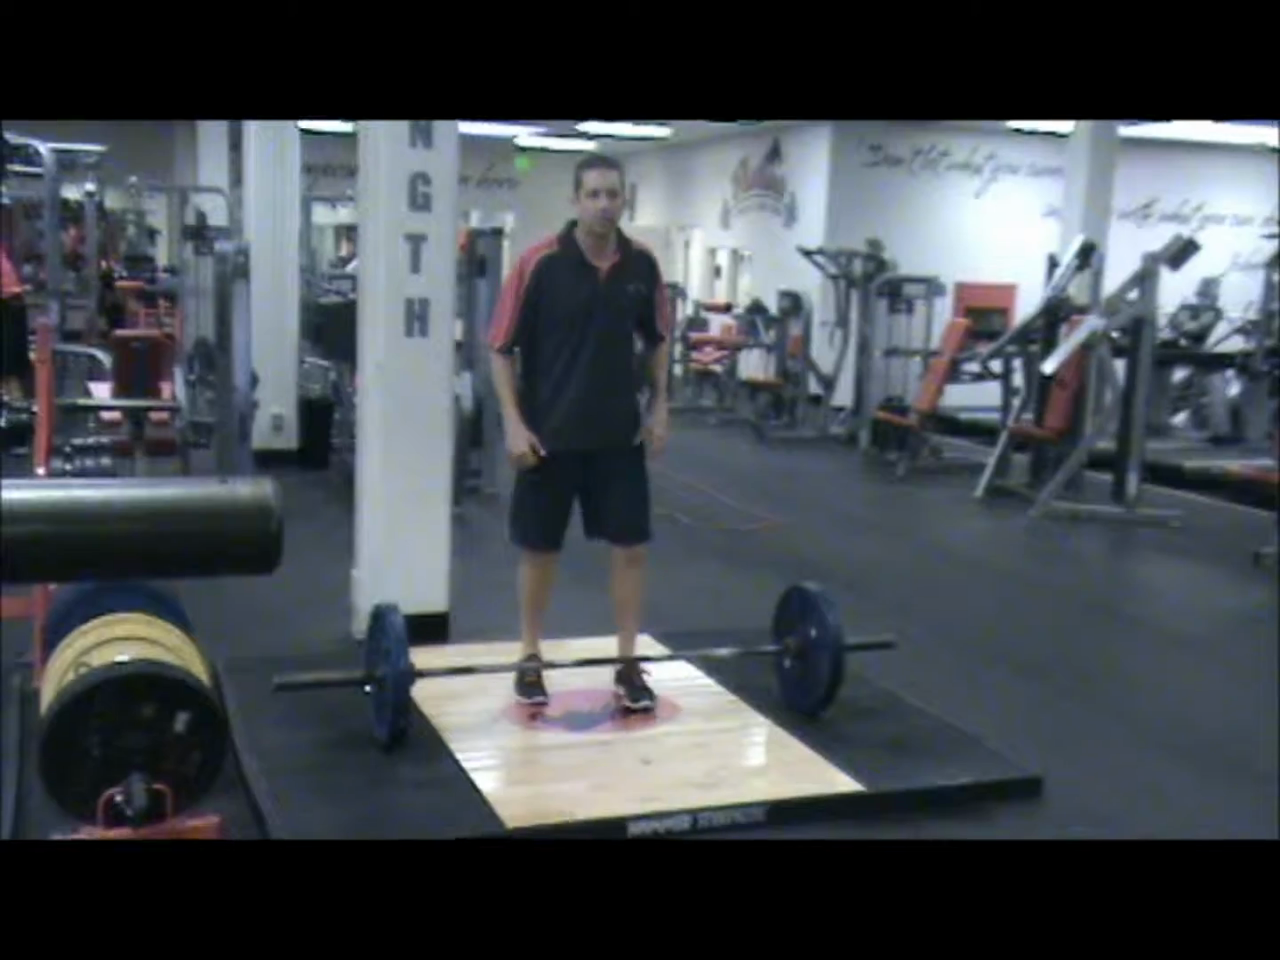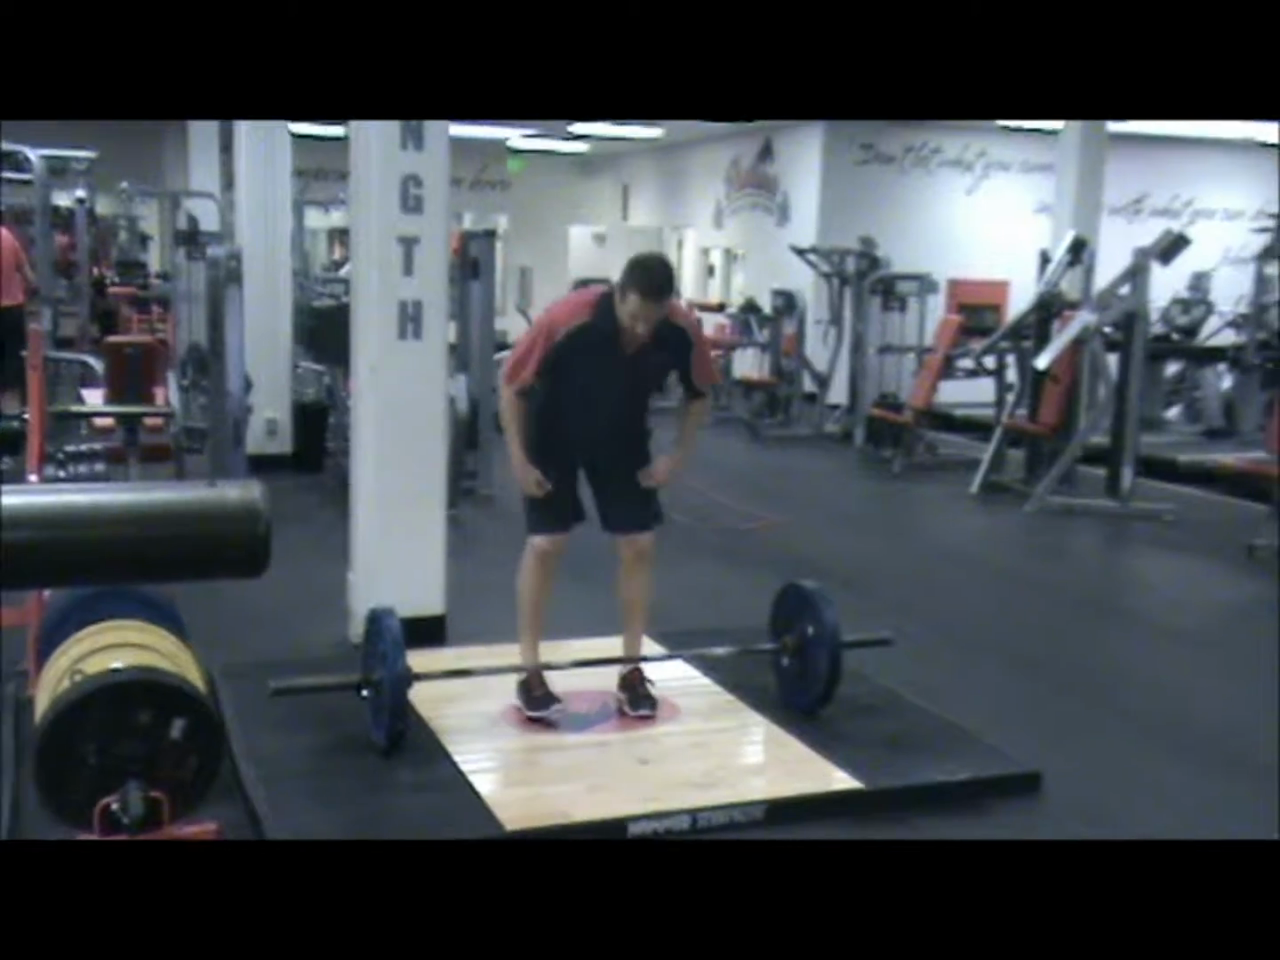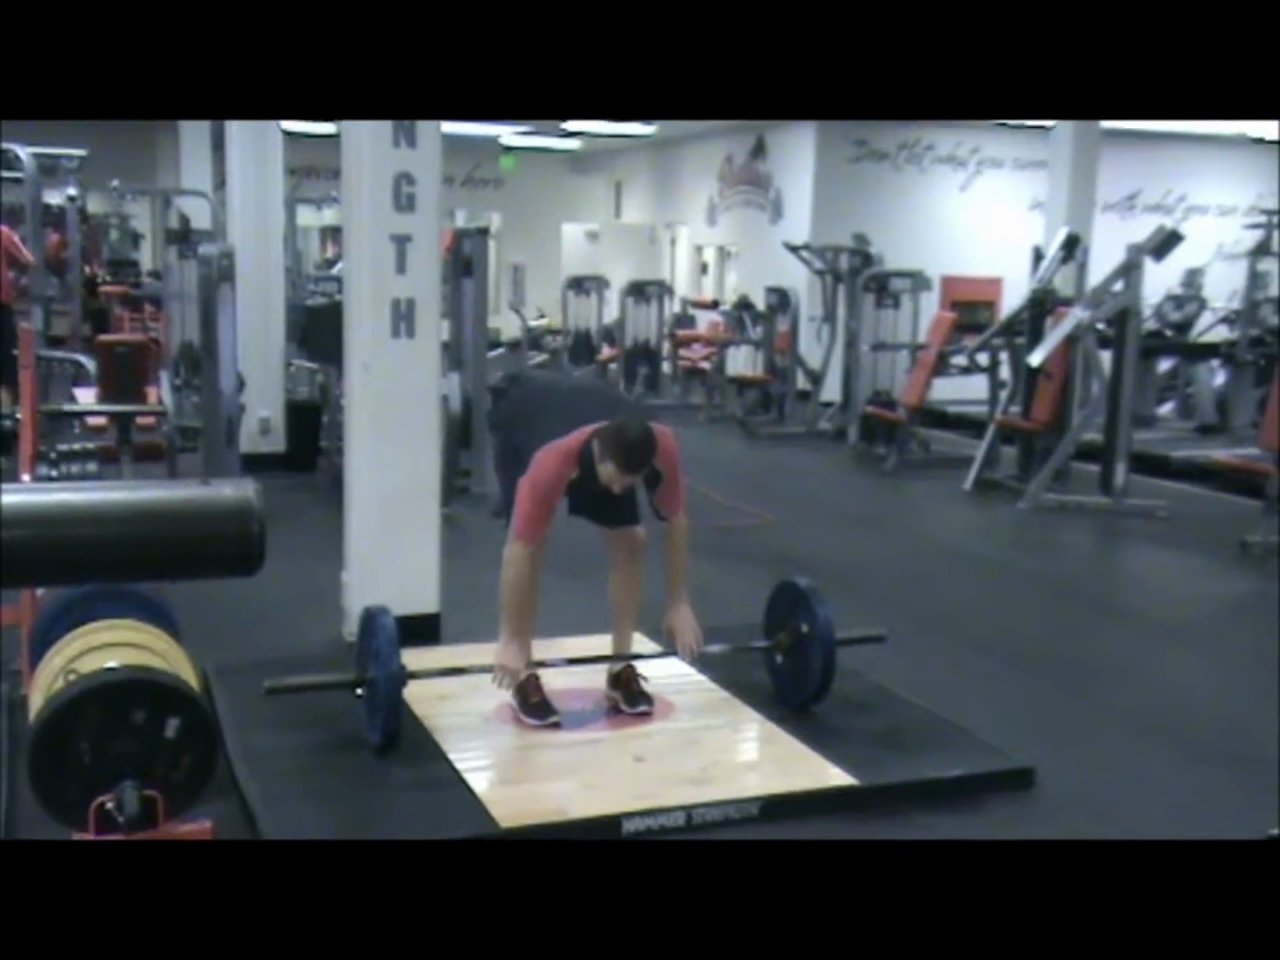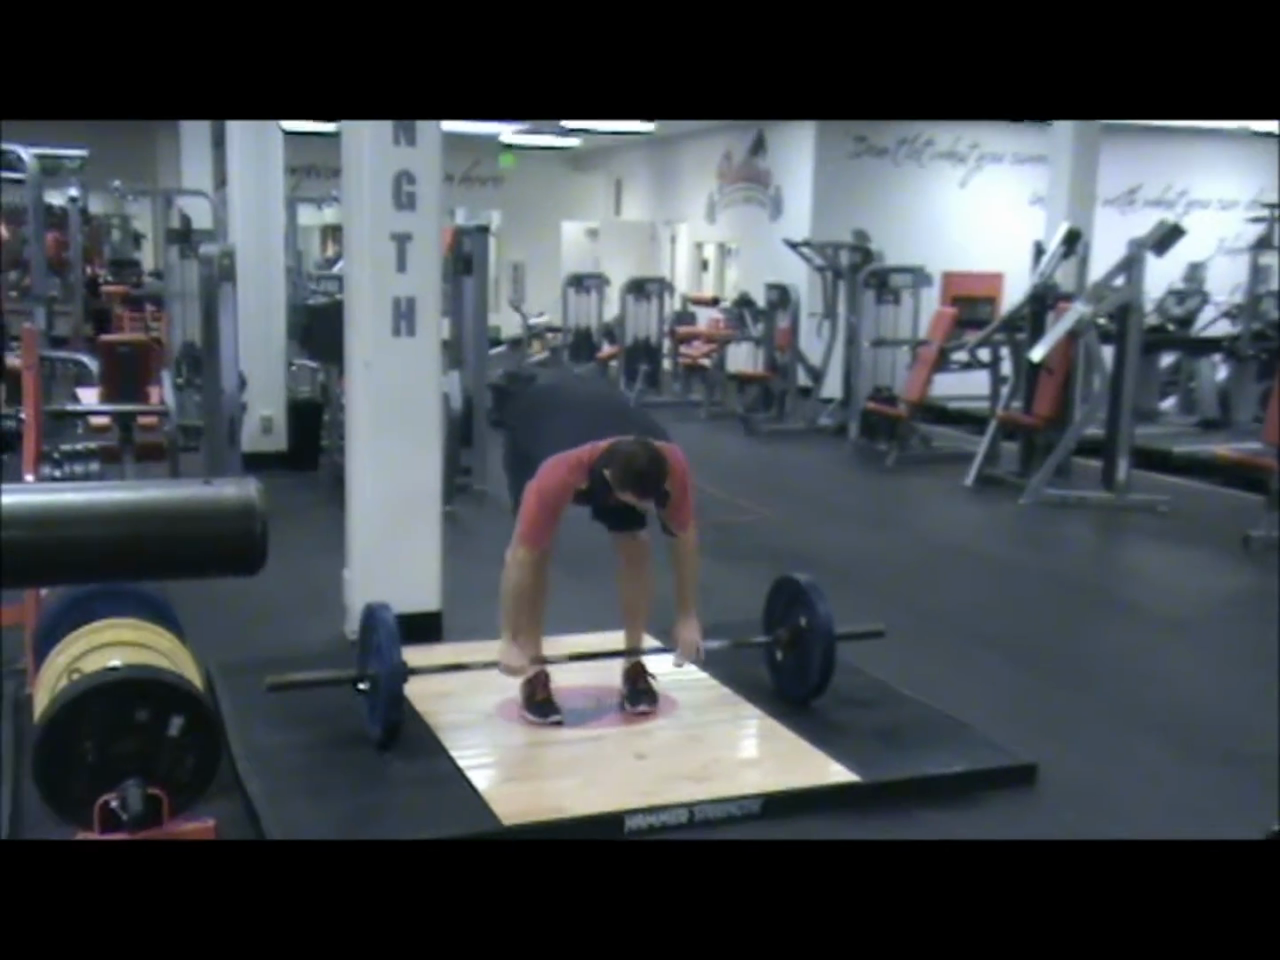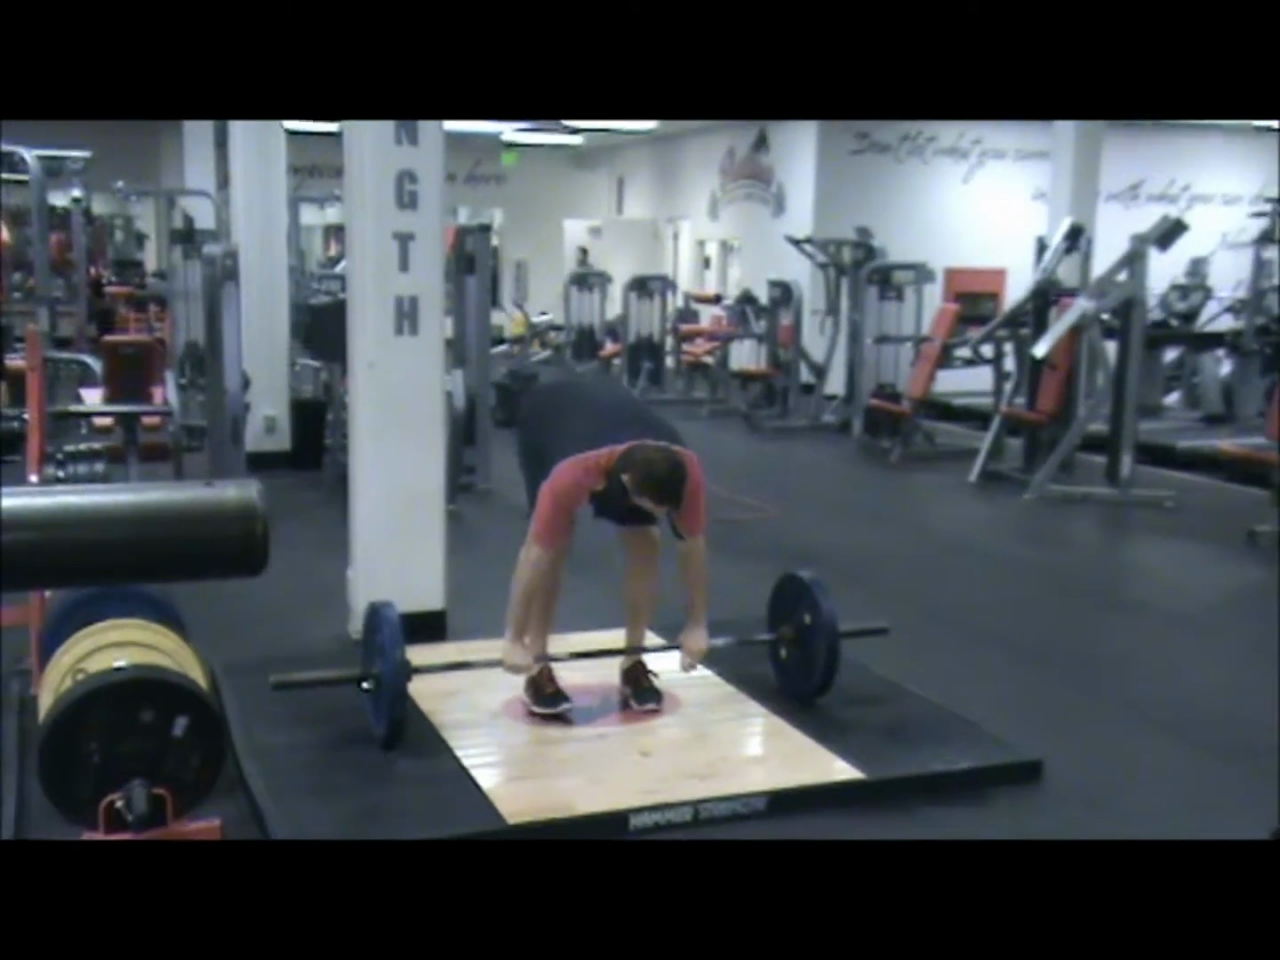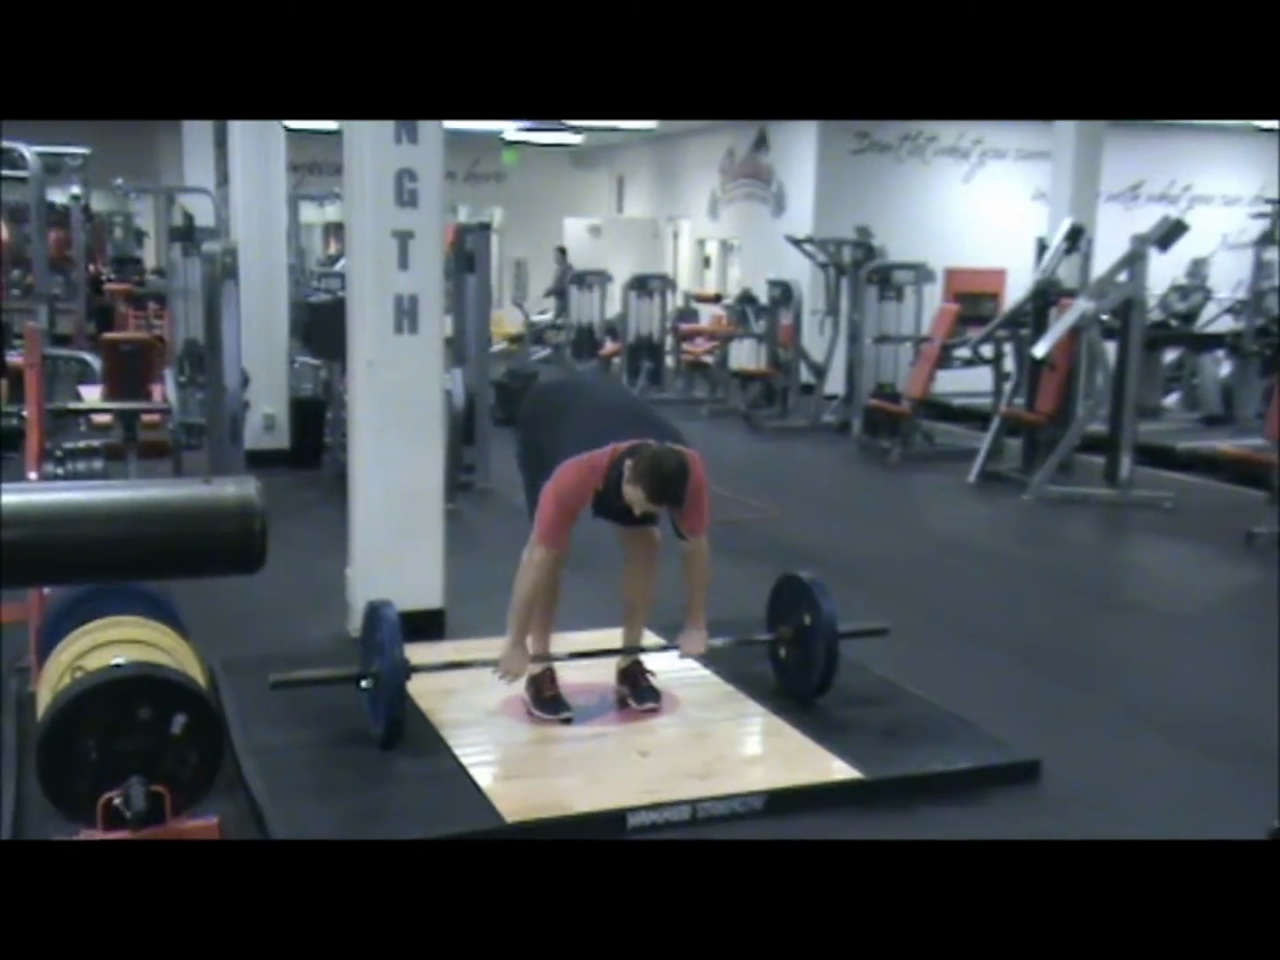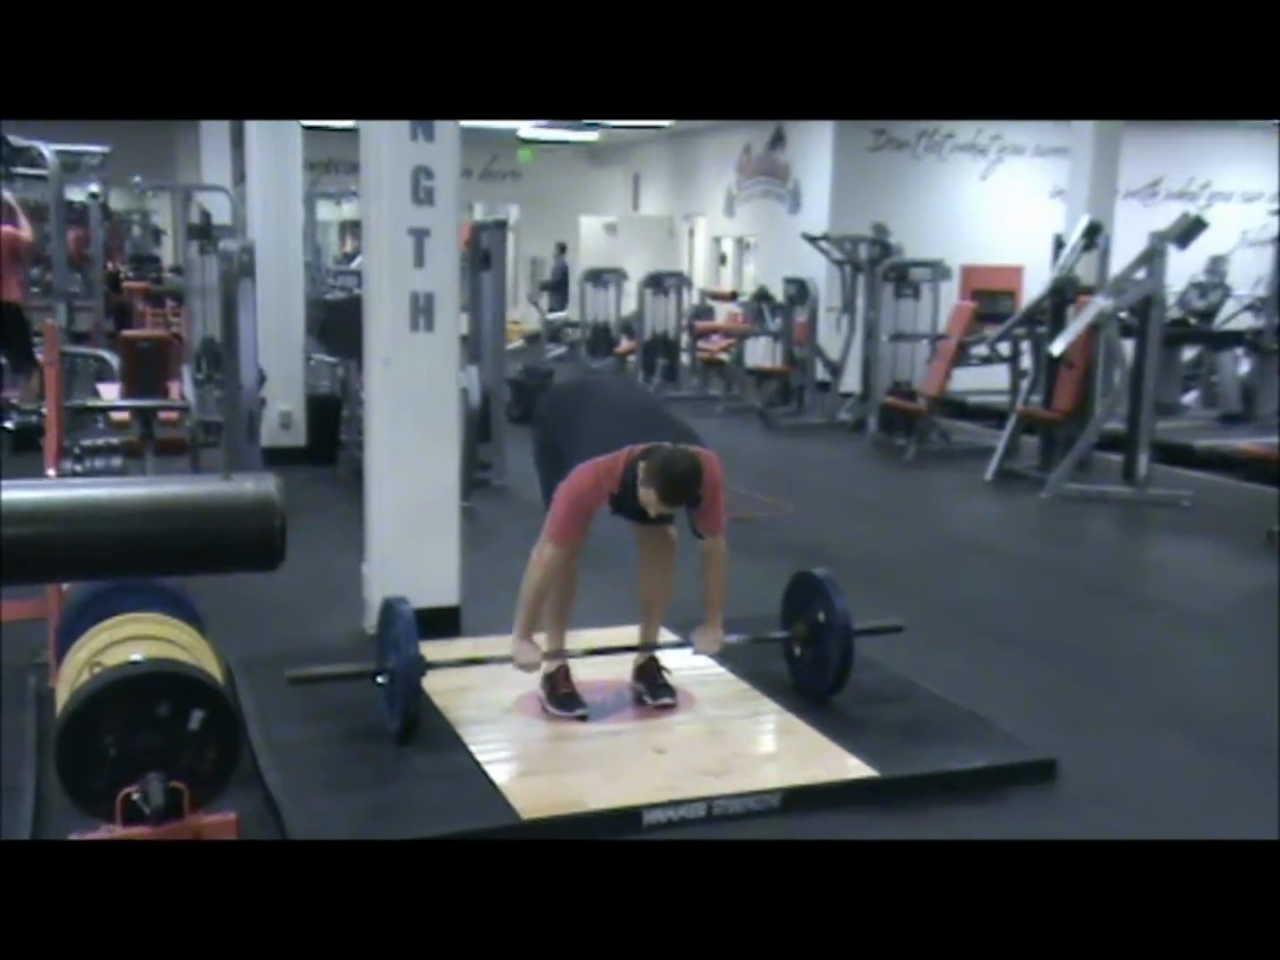
dt=0.4s
person 1, frame 1
left shoulder: (643, 265)
right shoulder: (539, 264)
left elbow: (657, 340)
right elbow: (501, 349)
left wrist: (659, 405)
right wrist: (514, 422)
left hip: (618, 433)
right hip: (549, 435)
left knee: (631, 548)
right knee: (539, 550)
left ankle: (627, 663)
right ankle: (530, 659)
person 1, frame 2
left shoulder: (684, 330)
right shoulder: (567, 319)
left elbow: (699, 394)
right elbow: (511, 384)
left wrist: (678, 454)
right wrist: (517, 459)
left hip: (625, 440)
right hip: (554, 439)
left knee: (639, 546)
right knee: (544, 544)
left ankle: (631, 671)
right ankle: (530, 670)
person 1, frame 3
left shoulder: (662, 448)
right shoulder: (551, 463)
left elbow: (675, 521)
right elbow: (517, 551)
left wrist: (679, 604)
right wrist: (508, 642)
left knee: (630, 541)
right knee: (532, 546)
left ankle: (620, 669)
right ankle: (525, 678)
person 1, frame 4
left shoulder: (671, 464)
right shoulder: (559, 473)
left elbow: (684, 536)
right elbow: (520, 555)
left wrist: (687, 617)
right wrist: (510, 641)
left knee: (637, 545)
right knee: (538, 549)
left ankle: (634, 666)
right ankle: (534, 674)
person 1, frame 5
left shoulder: (685, 469)
right shoulder: (574, 473)
left elbow: (692, 544)
right elbow: (534, 553)
left wrist: (696, 625)
right wrist: (514, 640)
left knee: (646, 542)
right knee: (554, 546)
left ankle: (633, 664)
right ankle: (538, 673)
person 1, frame 6
left shoulder: (689, 470)
right shoulder: (577, 473)
left elbow: (695, 544)
right elbow: (537, 555)
left wrist: (696, 626)
right wrist: (515, 644)
left knee: (646, 543)
right knee: (553, 548)
left ankle: (630, 664)
right ankle: (539, 674)
person 1, frame 7
left shoulder: (705, 471)
right shoulder: (592, 474)
left elbow: (713, 543)
right elbow: (547, 552)
left wrist: (713, 624)
right wrist: (522, 637)
left knee: (663, 542)
right knee: (567, 546)
left ankle: (646, 661)
right ankle: (555, 671)
